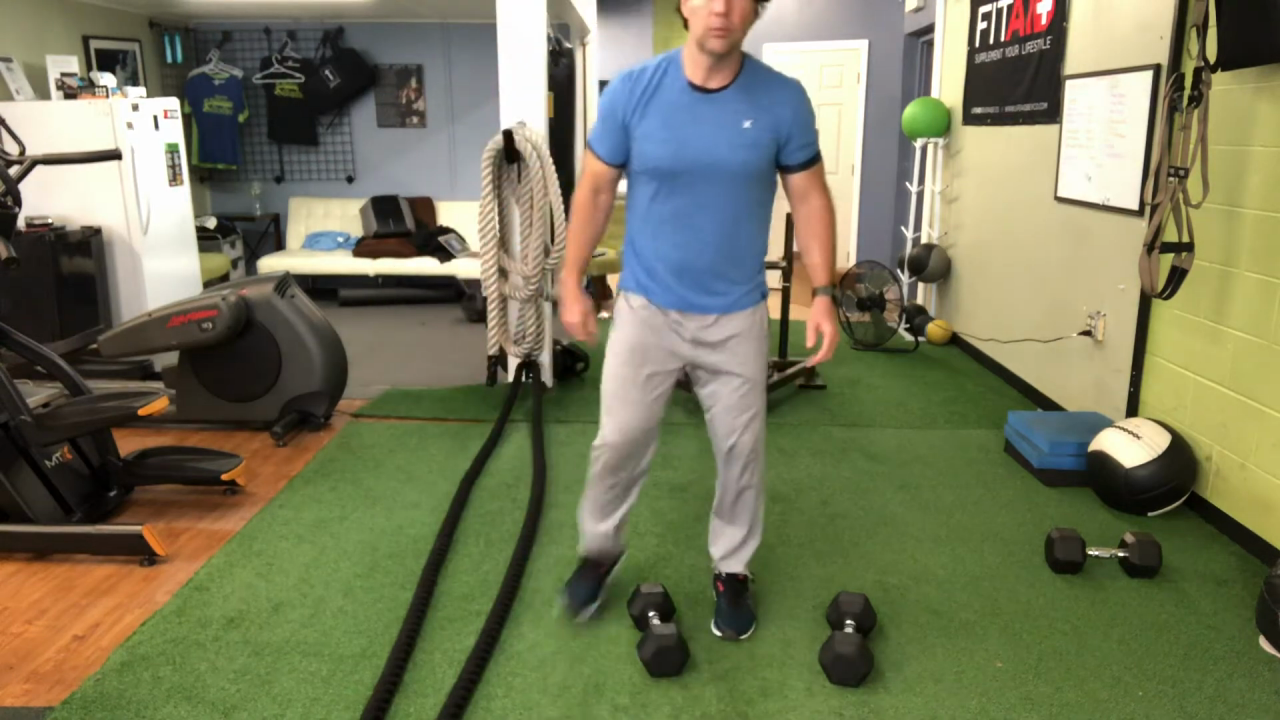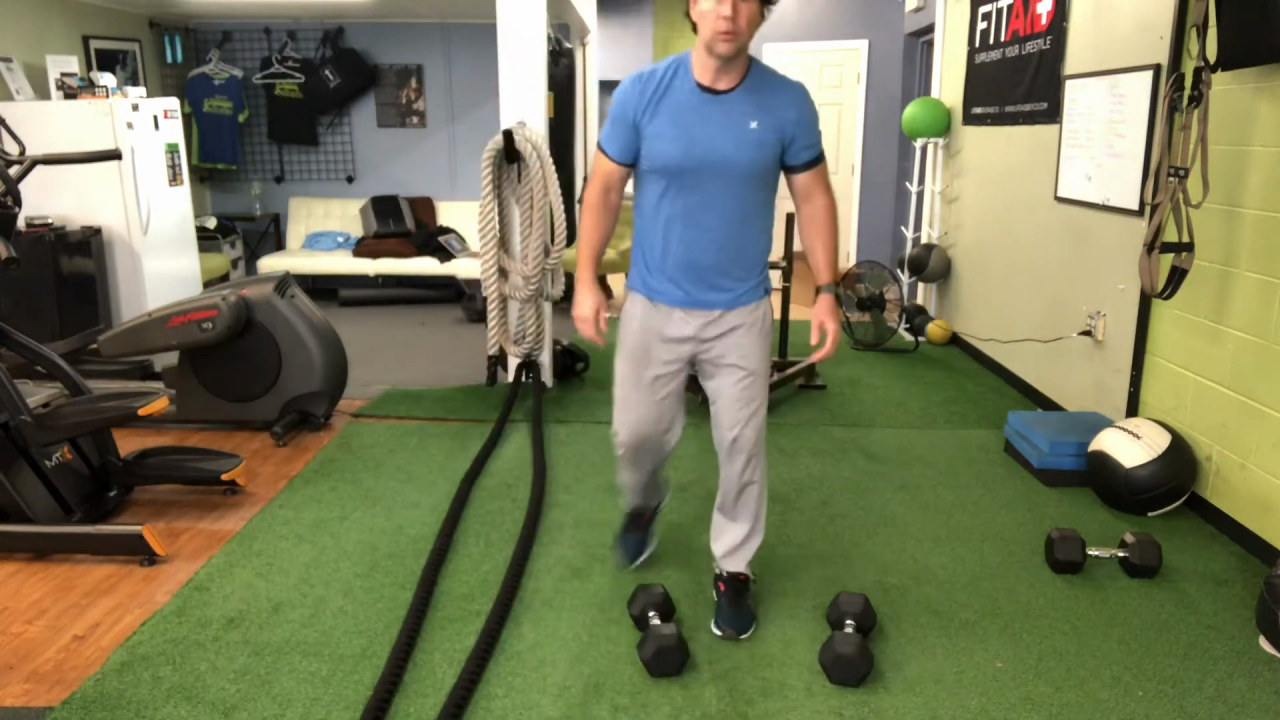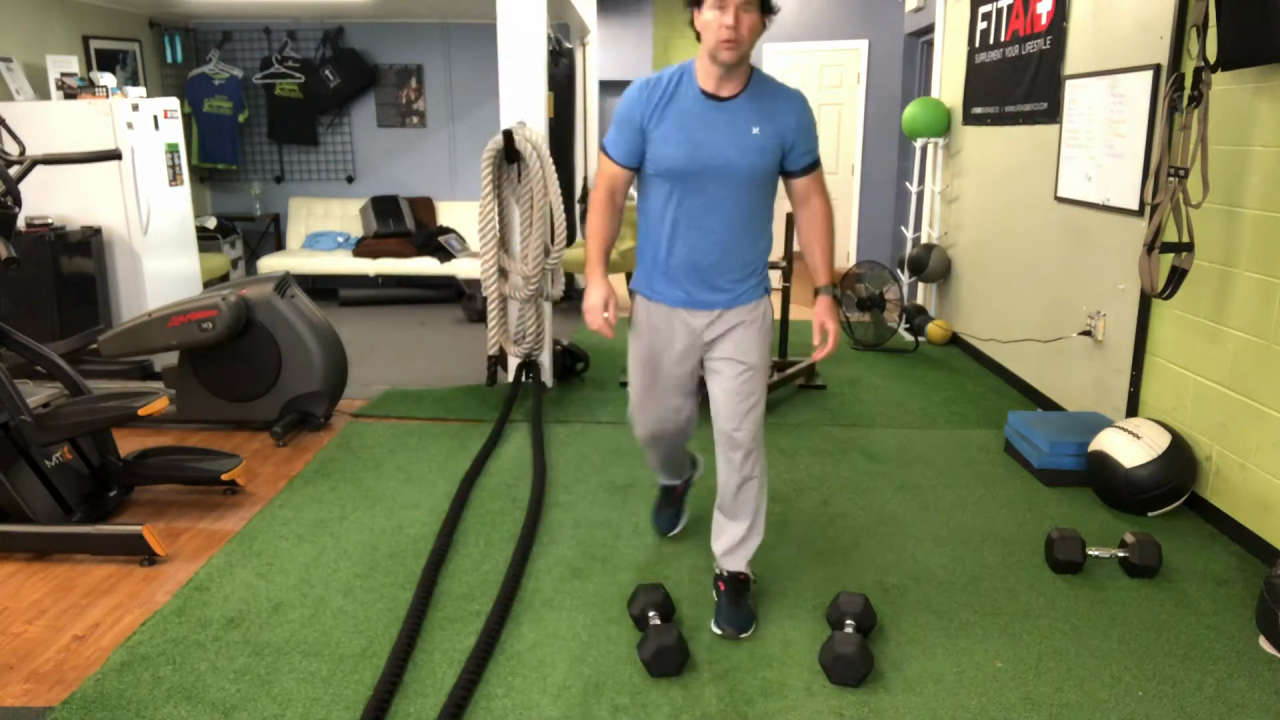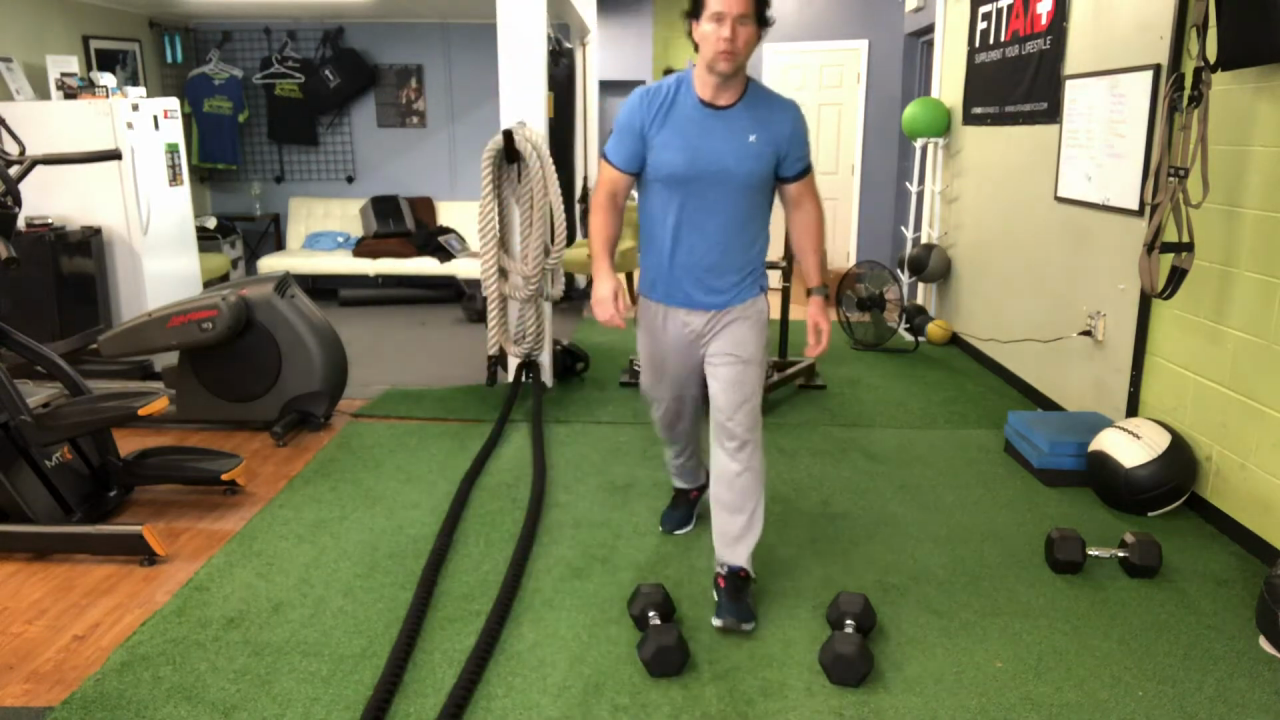
dt=0.1s
person 1, frame 1
left shoulder: (783, 101)
right shoulder: (631, 92)
left elbow: (808, 198)
right elbow: (594, 191)
left wrist: (822, 293)
right wrist: (572, 282)
left hip: (737, 315)
right hip: (646, 308)
left knee: (739, 449)
right knee: (620, 440)
left ankle: (732, 570)
right ankle: (599, 549)
person 1, frame 2
left shoulder: (788, 103)
right shoulder: (641, 93)
left elbow: (812, 197)
right elbow: (603, 190)
left wrist: (826, 291)
right wrist: (585, 280)
left hip: (741, 310)
right hip: (653, 304)
left knee: (742, 445)
right knee: (637, 434)
left ankle: (733, 569)
right ankle: (644, 503)
person 1, frame 3
left shoulder: (787, 111)
right shoulder: (646, 100)
left elbow: (809, 201)
right elbow: (608, 190)
left wrist: (824, 291)
right wrist: (596, 273)
left hip: (741, 310)
right hip: (659, 305)
left knee: (740, 440)
right knee: (655, 425)
left ankle: (733, 572)
right ankle: (675, 479)
person 1, frame 4
left shoulder: (781, 118)
right shoulder: (646, 108)
left elbow: (801, 204)
right elbow: (609, 194)
left wrist: (815, 292)
right wrist: (603, 269)
left hip: (738, 308)
right hip: (662, 304)
left knee: (736, 432)
right knee: (673, 417)
left ankle: (734, 567)
right ankle: (689, 483)
